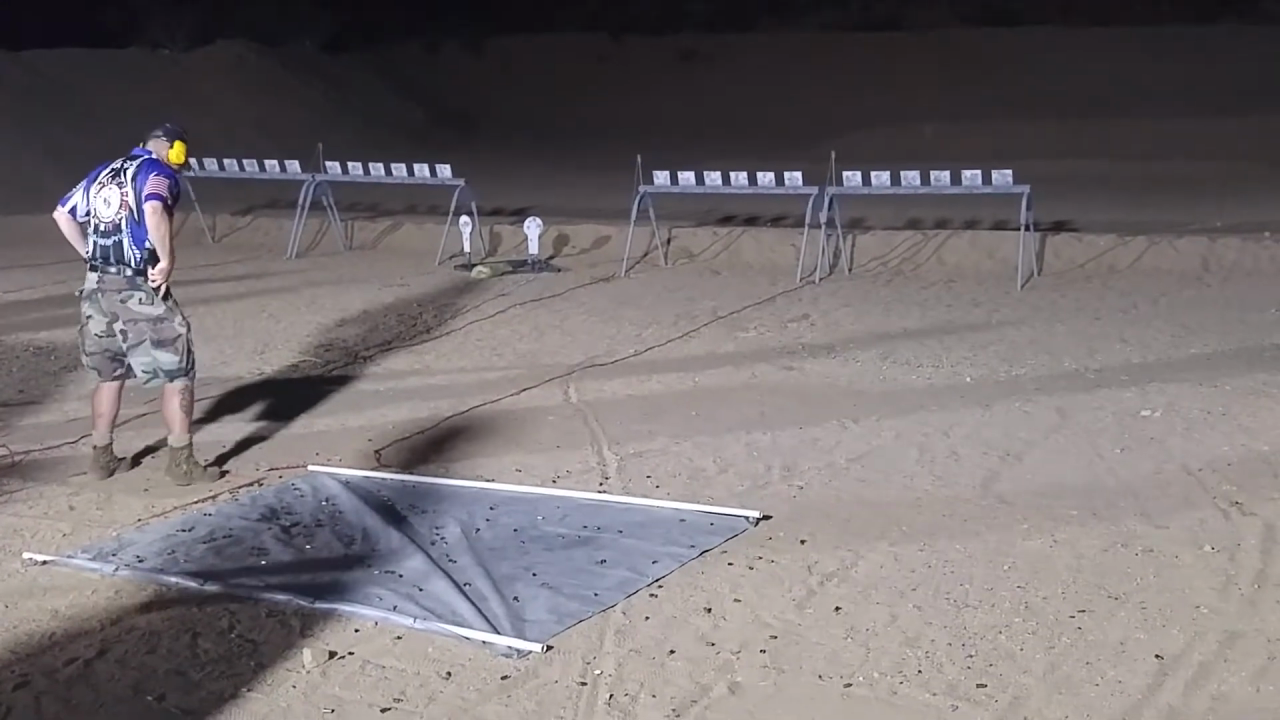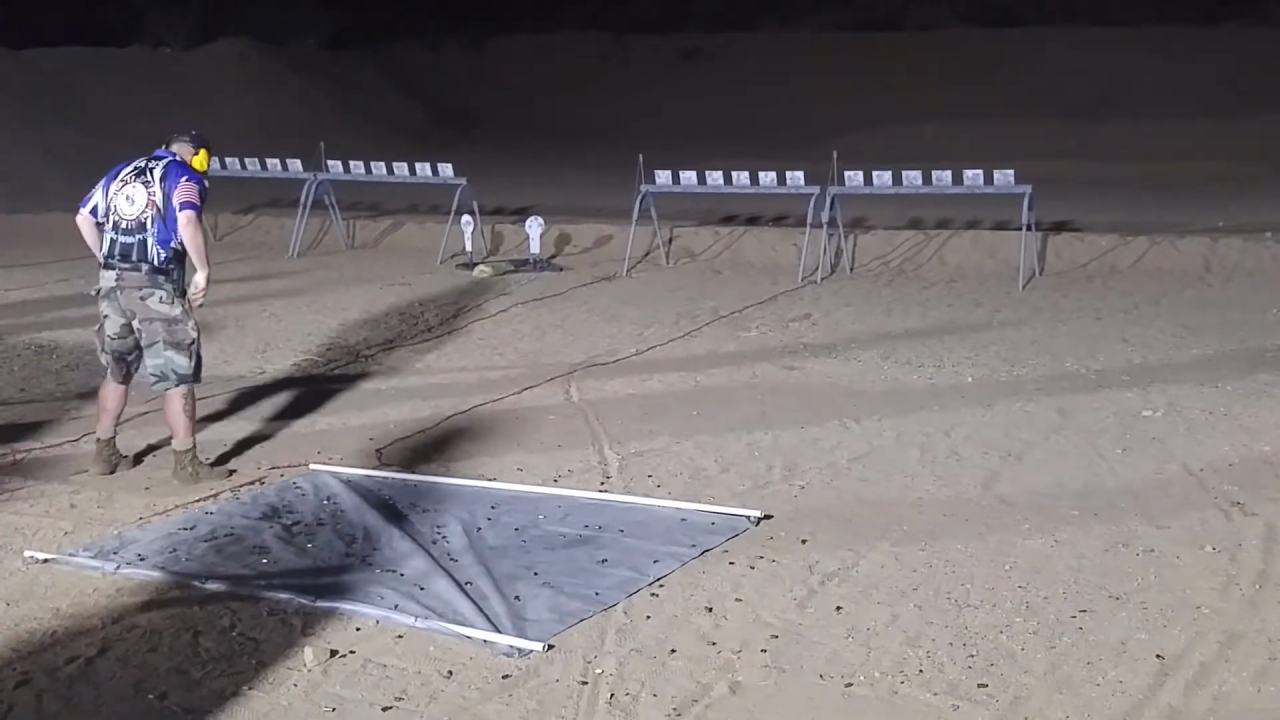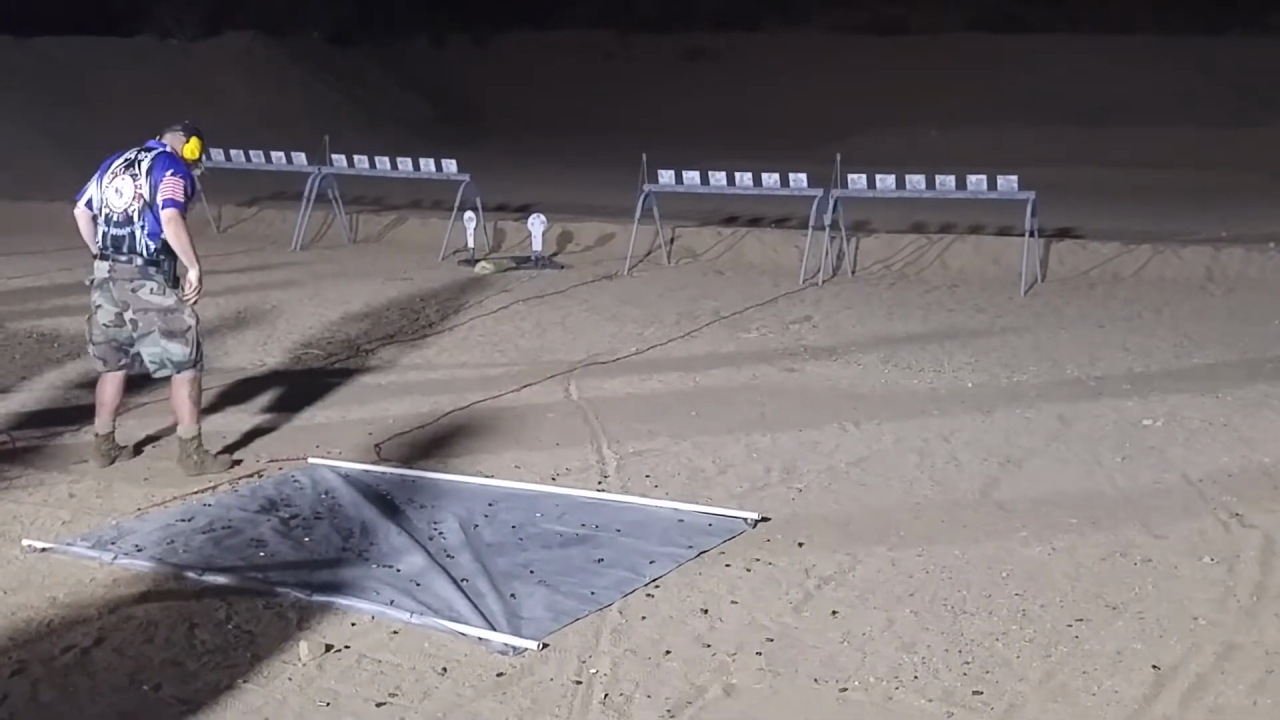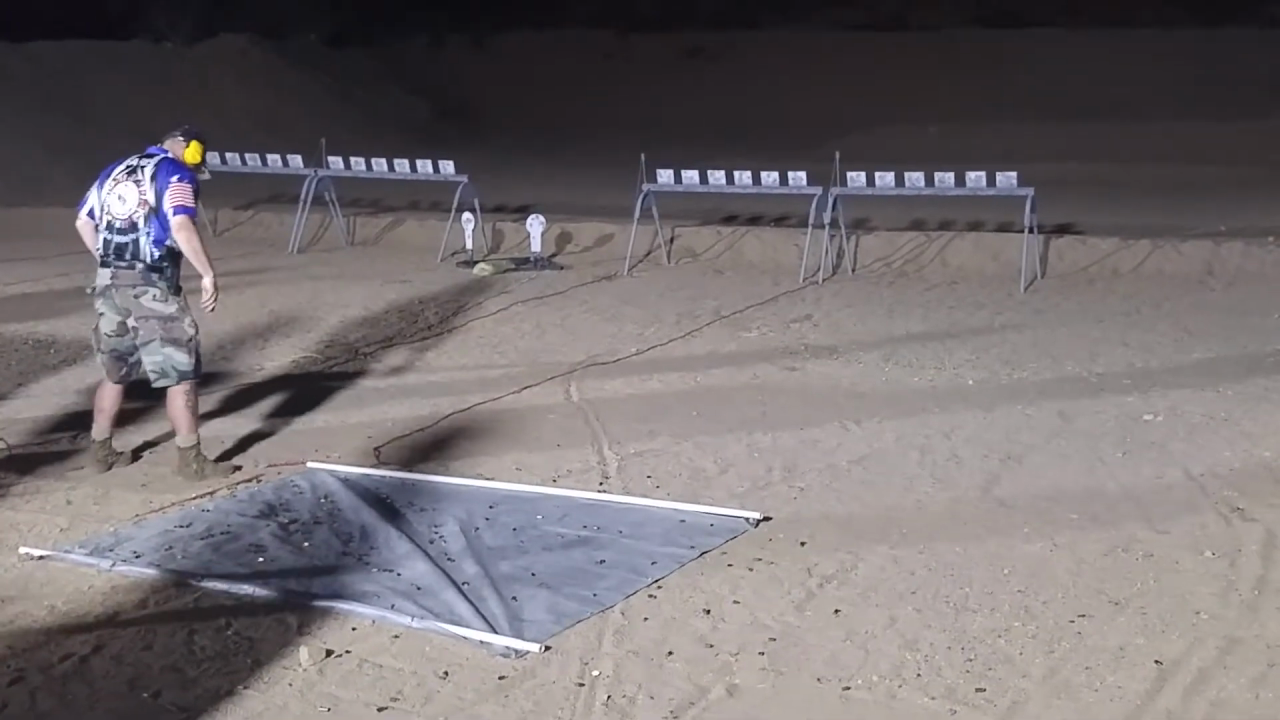
dt=0.4s
person 1, frame 1
left shoulder: (104, 173)
right shoulder: (159, 172)
left elbow: (62, 214)
right elbow: (153, 212)
right wrist: (167, 261)
left hip: (98, 283)
right hip: (138, 286)
left knee: (109, 374)
right knee: (176, 371)
left ankle: (102, 457)
right ankle: (182, 462)
person 1, frame 2
left shoulder: (122, 172)
right shoulder: (185, 176)
left elbow: (84, 217)
right elbow: (188, 221)
right wrist: (202, 271)
left hip: (113, 282)
right hip: (156, 285)
left knee: (117, 370)
right knee: (179, 375)
left ankle: (104, 452)
right ankle: (186, 463)
person 1, frame 3
left shoulder: (115, 163)
right shoulder: (174, 167)
left elbow: (81, 211)
right elbow: (170, 219)
right wrist: (194, 267)
left hip: (107, 274)
right hip: (149, 277)
left knee: (113, 363)
right knee: (184, 363)
left ankle: (104, 445)
right ankle: (192, 452)
person 1, frame 4
left shoulder: (115, 170)
right shoulder: (177, 173)
left elbow: (84, 221)
right elbow: (181, 227)
right wrist: (208, 274)
left hip: (109, 282)
right hip: (151, 285)
left knee: (114, 371)
right knee: (180, 372)
left ankle: (101, 452)
right ankle: (192, 460)
